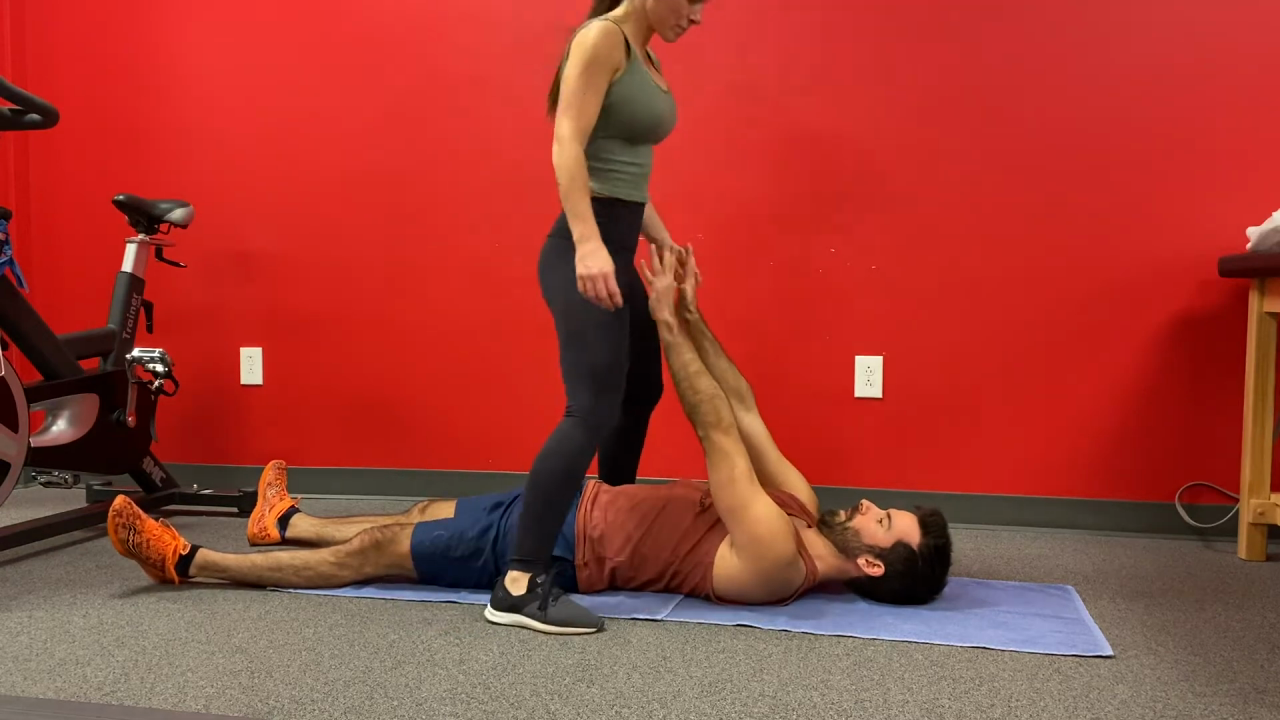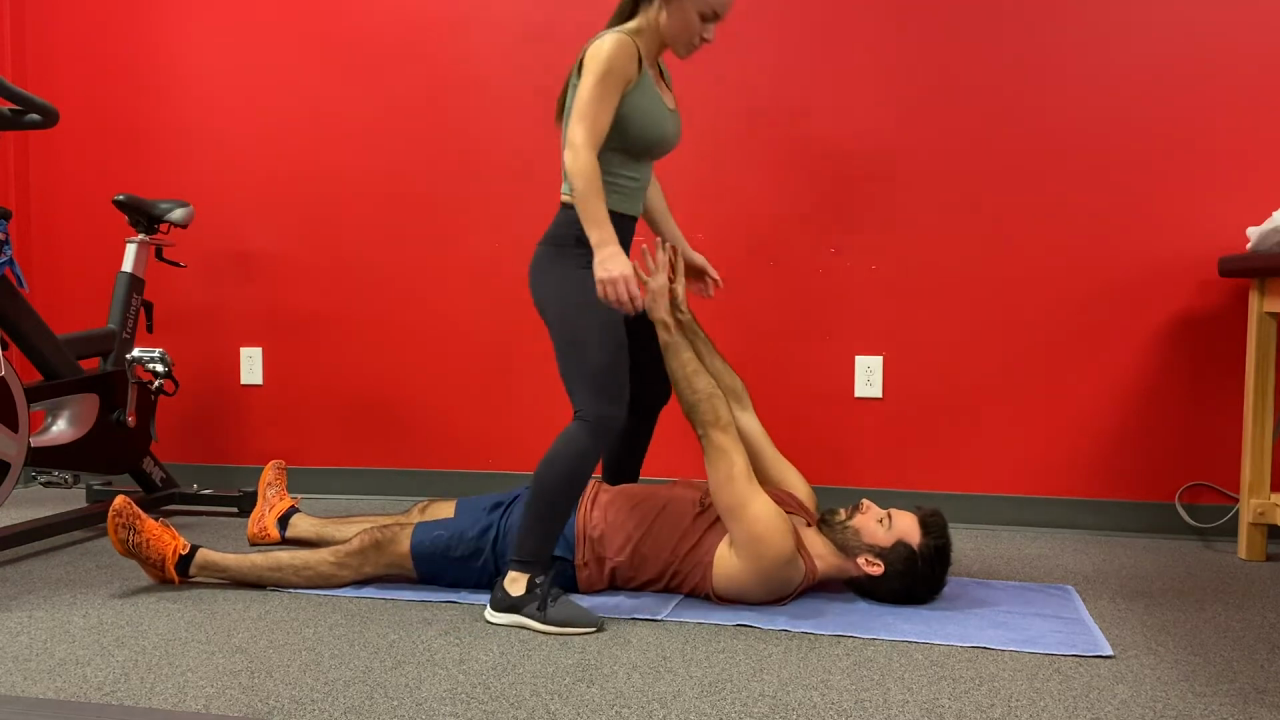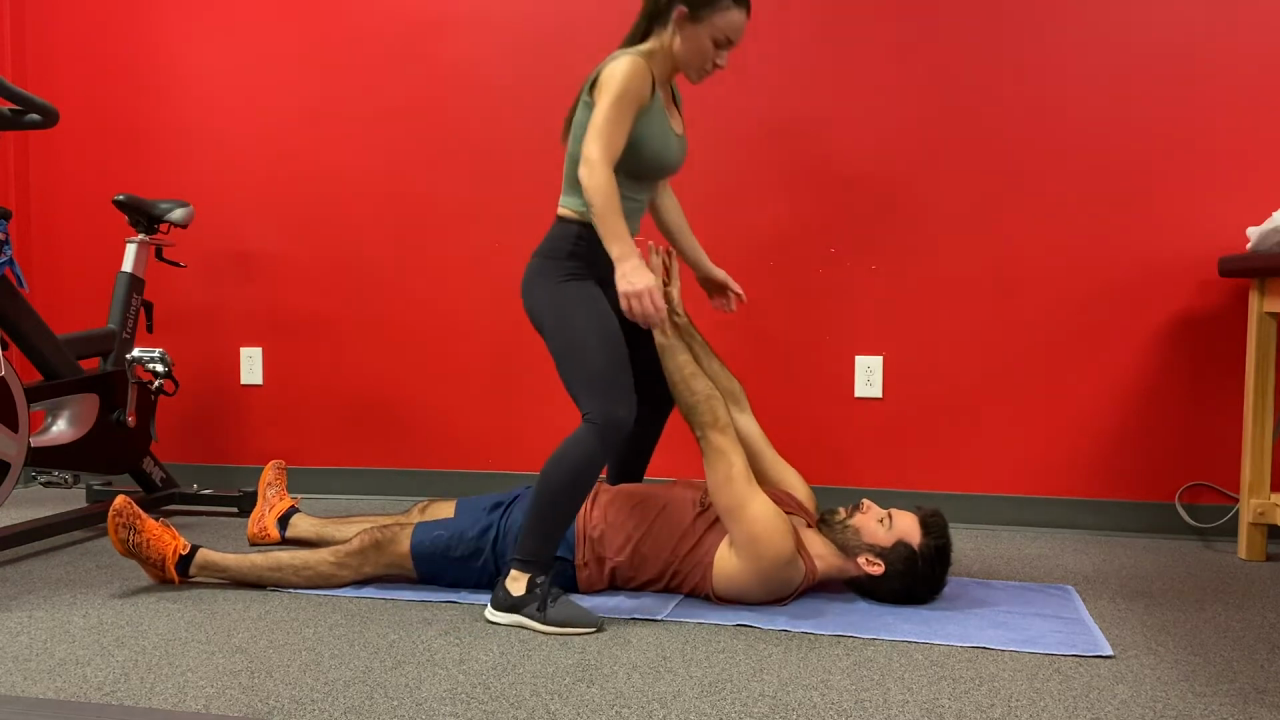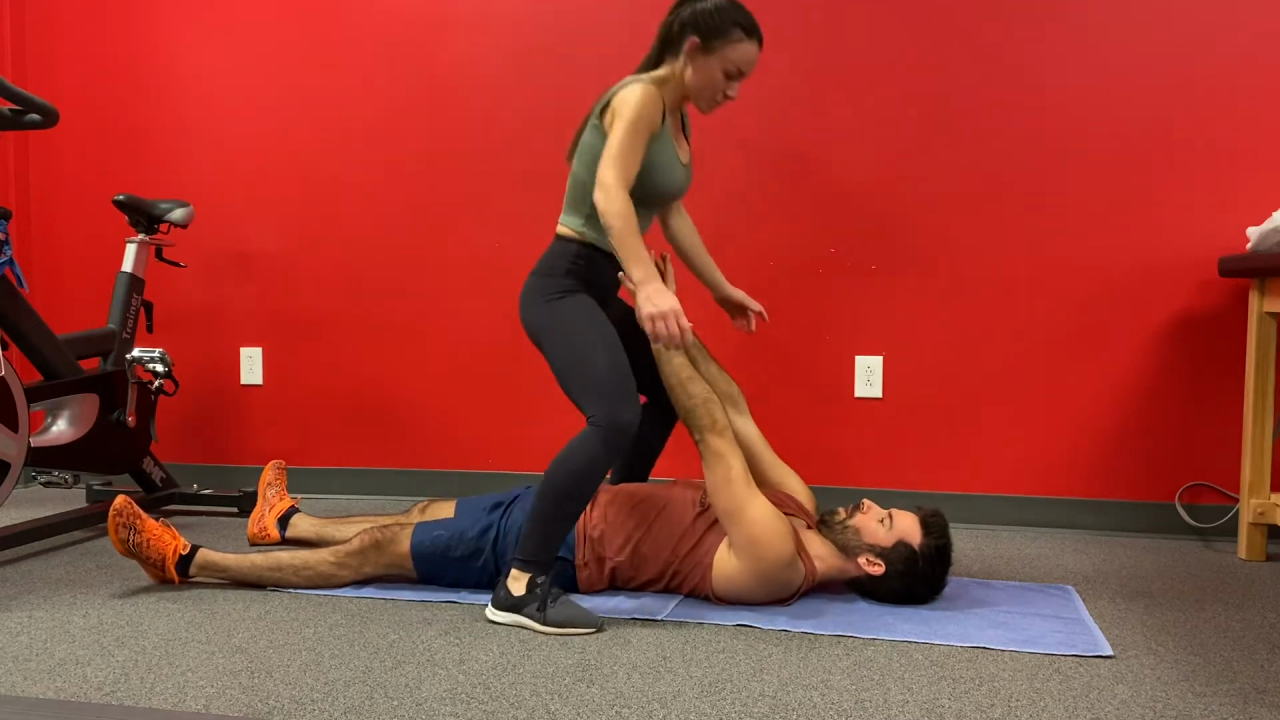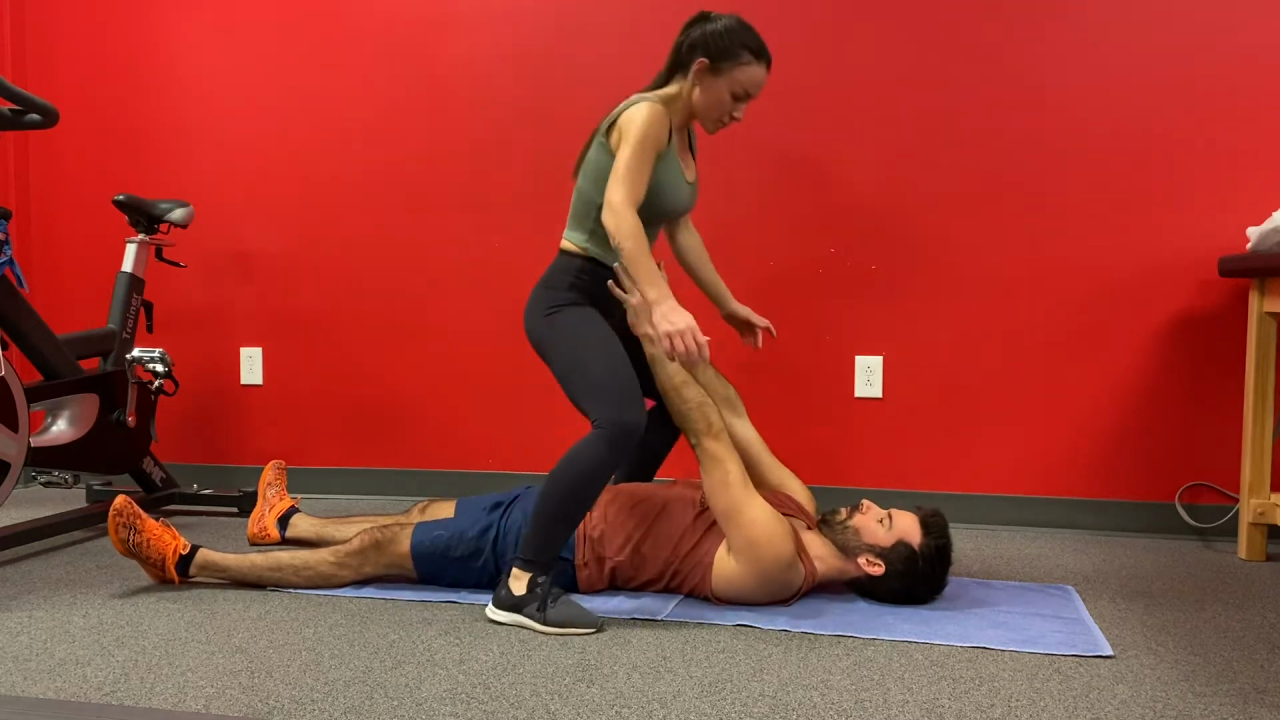
dt=0.1s
person 1, frame 1
left shoulder: (777, 561)
right shoulder: (804, 516)
left elbow: (719, 432)
right elbow: (746, 416)
left wrist: (665, 320)
right wrist: (692, 318)
left hip: (565, 548)
right hip: (582, 505)
left knee: (379, 554)
right knee: (421, 519)
left ankle: (190, 562)
right ankle: (285, 523)
person 1, frame 2
left shoulder: (775, 560)
right shoulder: (800, 512)
left elbow: (716, 430)
right elbow: (740, 414)
left wrist: (662, 323)
right wrist: (681, 318)
left hip: (563, 547)
right hip: (581, 505)
left knee: (377, 554)
right knee: (420, 517)
left ankle: (189, 561)
right ankle: (284, 522)
person 1, frame 3
left shoulder: (776, 560)
right shoulder: (801, 513)
left elbow: (715, 433)
right elbow: (739, 416)
left wrist: (659, 328)
right wrist: (680, 322)
left hip: (563, 548)
right hip: (580, 505)
left knee: (378, 554)
right knee: (421, 518)
left ankle: (190, 562)
right ankle: (285, 523)
person 1, frame 4
left shoulder: (774, 560)
right shoulder: (799, 514)
left elbow: (712, 436)
right elbow: (735, 418)
left hip: (563, 546)
right hip: (576, 505)
left knee: (377, 555)
right knee: (422, 514)
left ankle: (190, 560)
right ankle: (283, 521)
person 1, frame 5
left shoulder: (776, 561)
right shoulder: (800, 515)
left elbow: (710, 440)
right elbow: (733, 421)
left wrist: (649, 335)
right wrist: (671, 329)
left hip: (564, 547)
right hip: (578, 506)
left knee: (378, 554)
right knee: (424, 516)
left ankle: (190, 561)
right ankle: (284, 523)
person 2, frame 1
left shoulder: (642, 55)
right elbow: (568, 145)
left wrist: (663, 242)
right wrist: (587, 244)
left hip: (618, 248)
right hip: (586, 251)
left knee: (641, 393)
right knee: (594, 410)
right ankle: (518, 585)
person 2, frame 2
left shoulder: (654, 71)
right shoulder: (617, 51)
right elbow: (578, 150)
left wrist: (682, 251)
right wrist: (608, 249)
left hip: (603, 253)
right hip: (573, 255)
left knee: (651, 385)
right knee: (601, 413)
right ankle: (516, 586)
person 2, frame 3
left shoulder: (665, 86)
right shoulder: (629, 69)
left elbow: (656, 191)
right elbow: (594, 167)
left wrist: (701, 265)
right wrist: (628, 263)
left hip: (600, 269)
right hip: (567, 267)
left knee: (660, 388)
right knee: (609, 416)
right ankle: (518, 587)
person 2, frame 4
left shoulder: (676, 116)
right shoulder: (640, 97)
left elbow: (672, 214)
right elbow: (609, 195)
left wrist: (720, 288)
right wrist: (648, 286)
left hip: (601, 288)
right hip: (564, 285)
left knee: (674, 389)
right knee: (614, 420)
right ankle: (519, 587)
person 2, frame 5
left shoulder: (682, 133)
right shoulder: (646, 115)
left elbow: (679, 229)
right elbow: (618, 214)
left wrist: (727, 305)
right wrist: (662, 304)
left hip: (606, 301)
right hip: (568, 298)
right knee: (619, 423)
right ankle: (520, 585)
